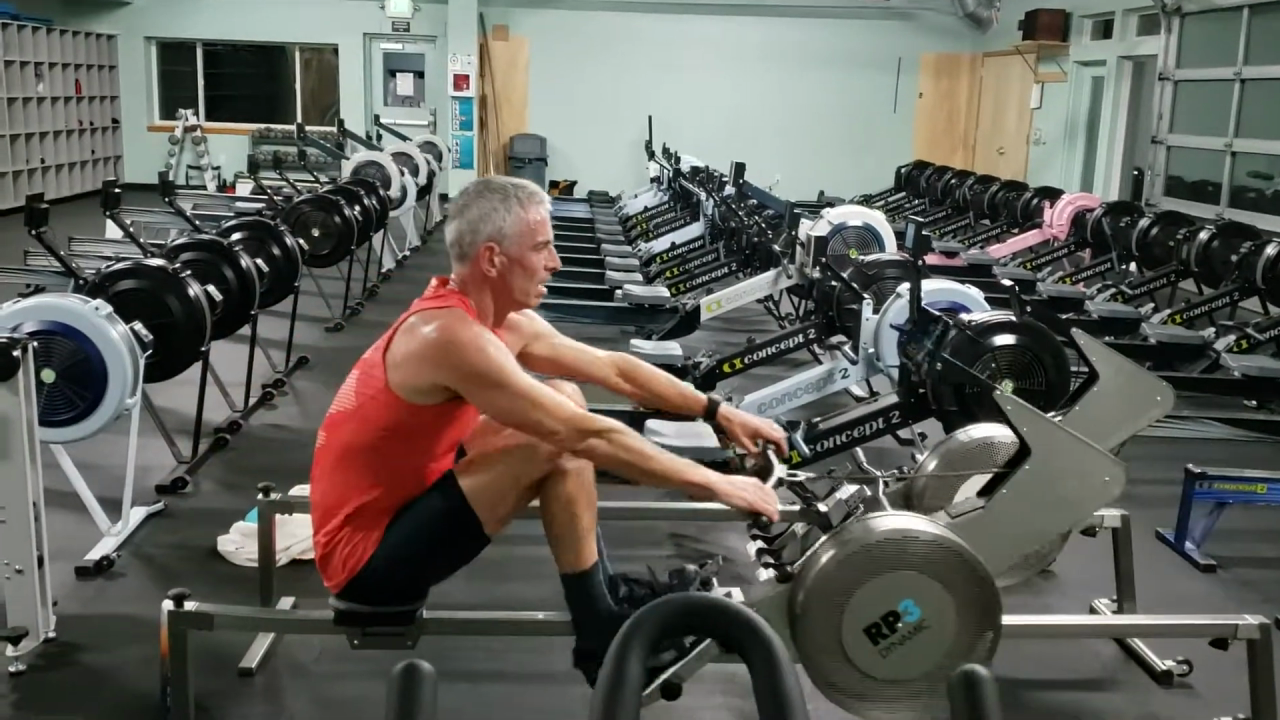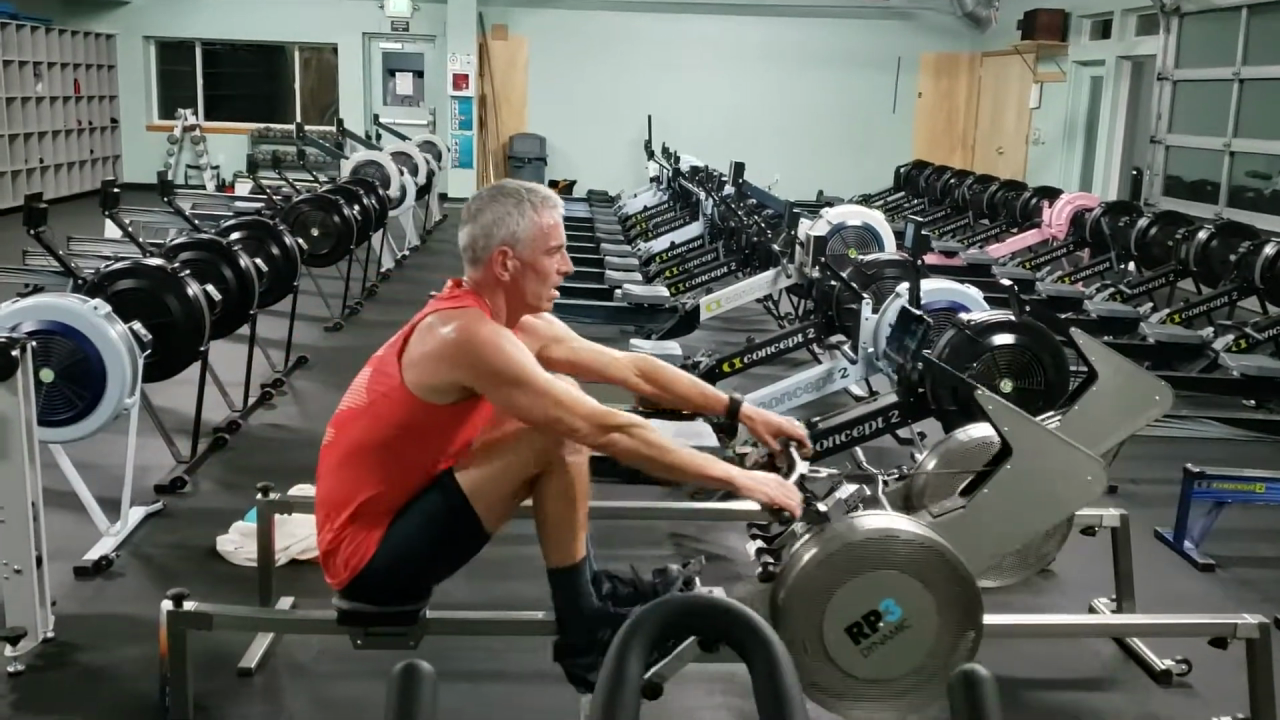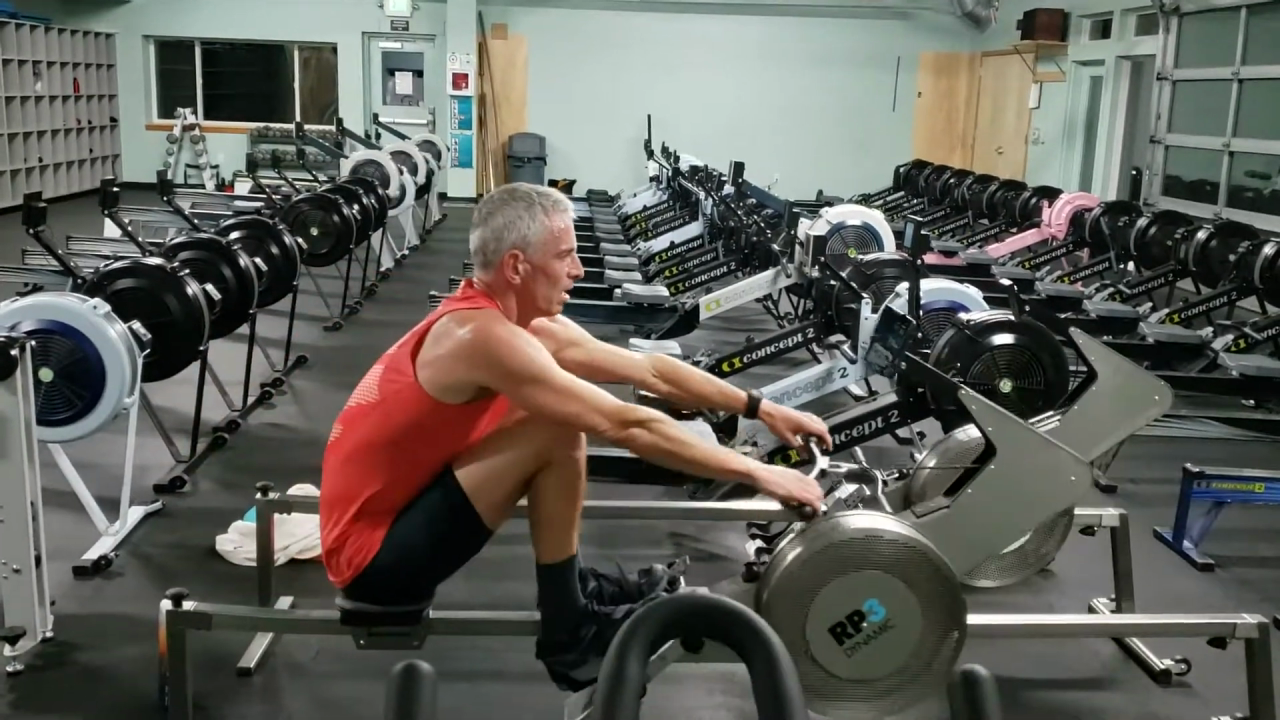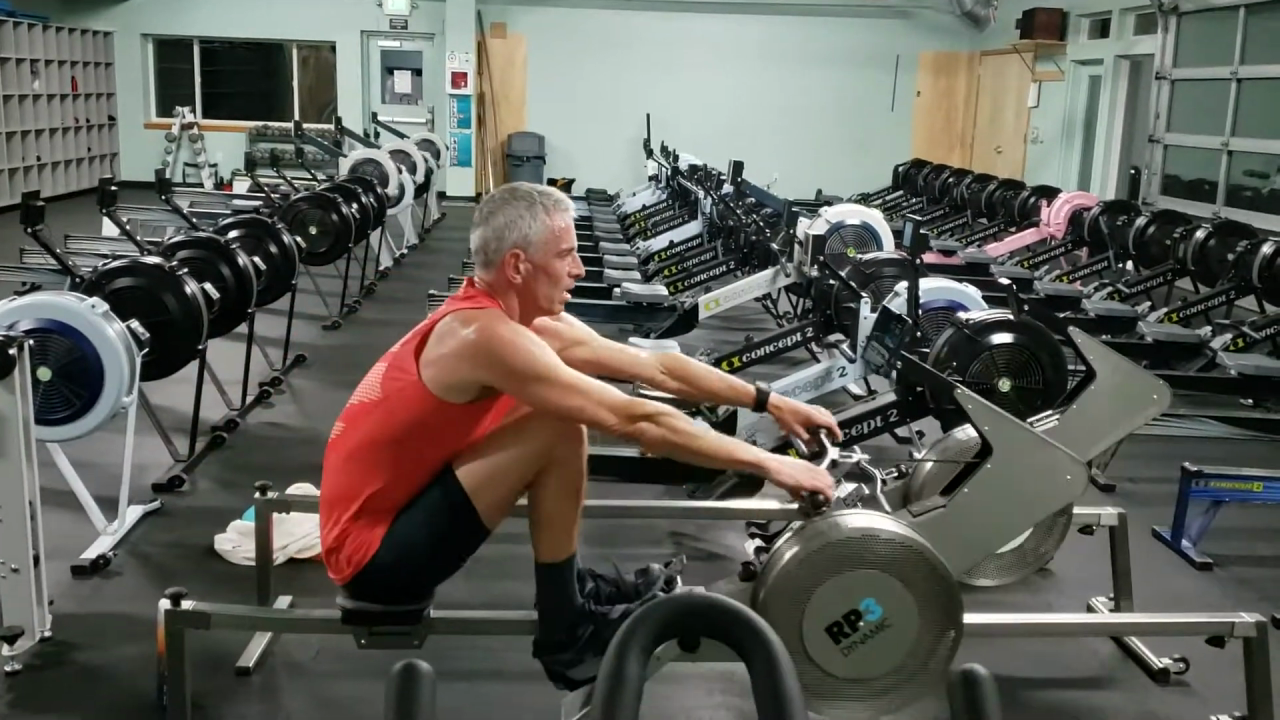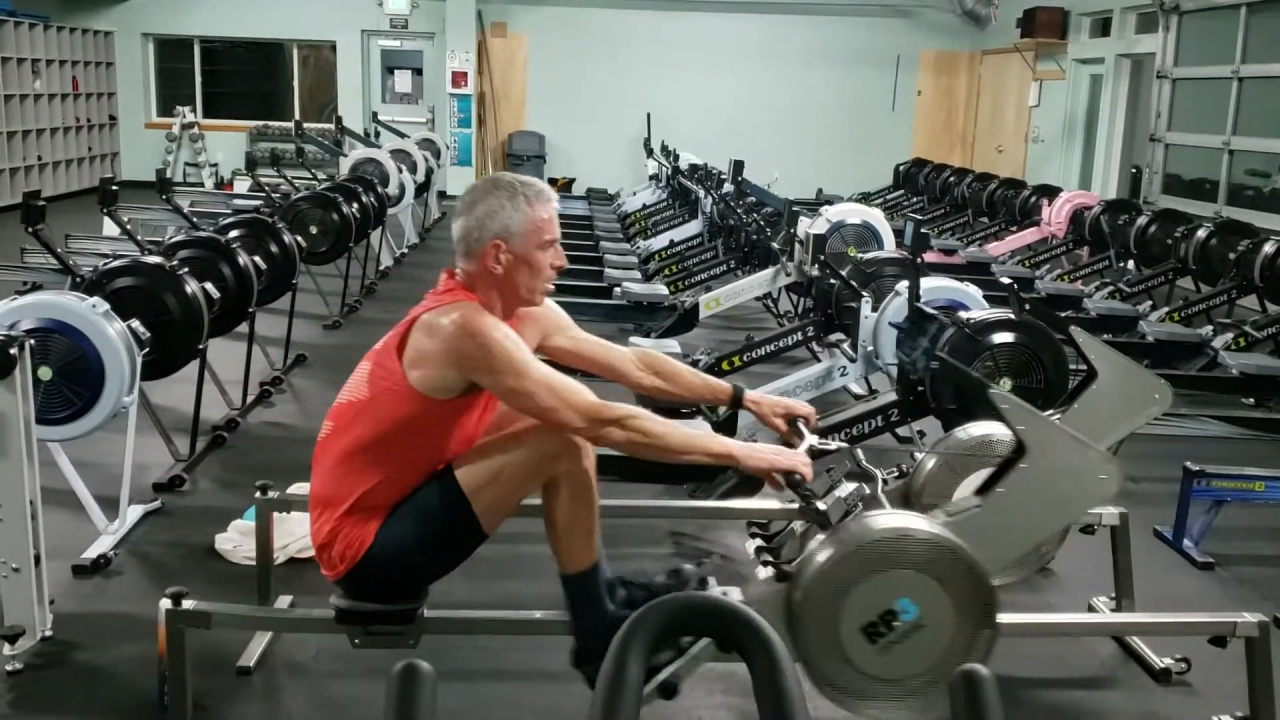
dt=0.1s
person 1, frame 1
left shoulder: (499, 317)
right shoulder: (451, 336)
left elbow: (614, 370)
right elbow: (586, 437)
left wrist: (721, 413)
right wrist: (718, 484)
left hip: (400, 504)
right hip: (368, 555)
left knee: (562, 402)
right knee: (567, 436)
left ankle: (594, 597)
right ankle: (604, 640)
person 1, frame 2
left shoulder: (513, 320)
right shoulder: (468, 336)
left elbow: (633, 370)
right elbow: (607, 431)
left wrist: (742, 410)
right wrist: (735, 479)
left hip: (398, 502)
right hip: (371, 555)
left knee: (568, 414)
right knee: (562, 426)
left ankle: (583, 594)
right ankle: (583, 633)
person 1, frame 3
left shoulder: (526, 321)
right shoulder: (484, 337)
left elbow: (651, 371)
right elbow: (628, 427)
left wrist: (763, 408)
right wrist: (759, 473)
left hip: (402, 505)
right hip: (375, 553)
left knee: (579, 410)
right knee: (562, 425)
left ankle: (575, 592)
right ankle: (569, 634)
person 1, frame 4
left shoulder: (530, 319)
right shoulder: (488, 336)
left elbow: (658, 368)
right elbow: (637, 419)
left wrist: (773, 401)
right wrist: (768, 463)
left hip: (407, 498)
right hip: (373, 551)
left knee: (567, 412)
right knee: (563, 430)
left ankle: (576, 593)
right ankle: (567, 634)
person 1, frame 5
left shoulder: (518, 311)
right shoulder: (465, 330)
left elbow: (634, 365)
right elbow: (607, 423)
left wrist: (748, 399)
right wrist: (742, 452)
left hip: (399, 494)
right hip: (367, 548)
left knee: (558, 411)
right knee: (566, 438)
left ankle: (592, 593)
right ankle: (600, 633)
